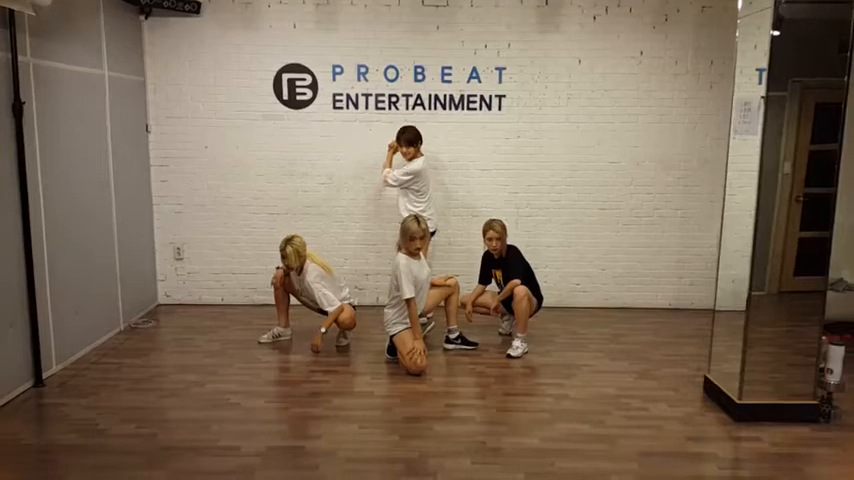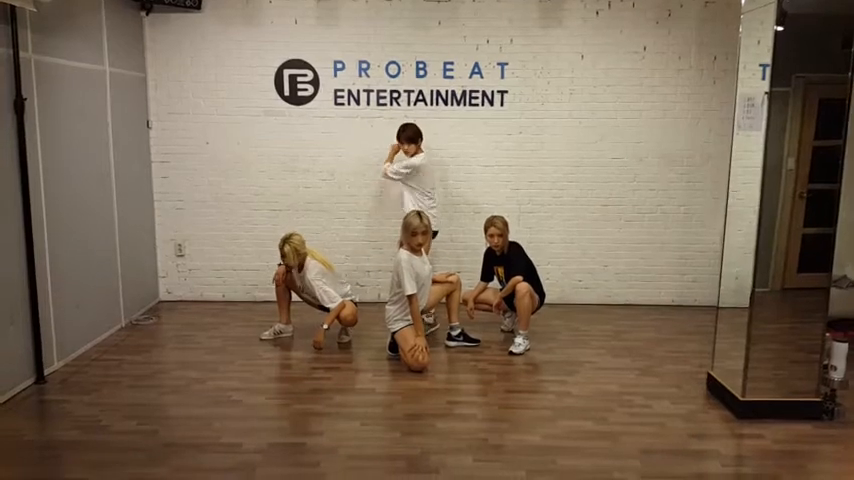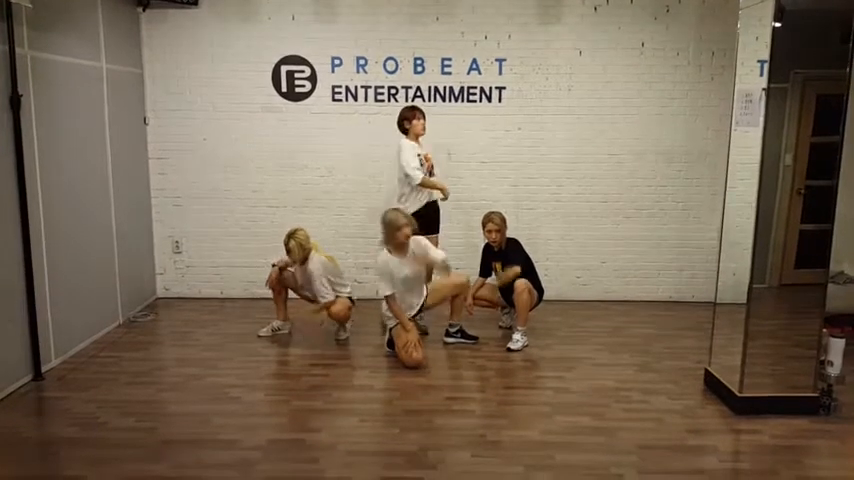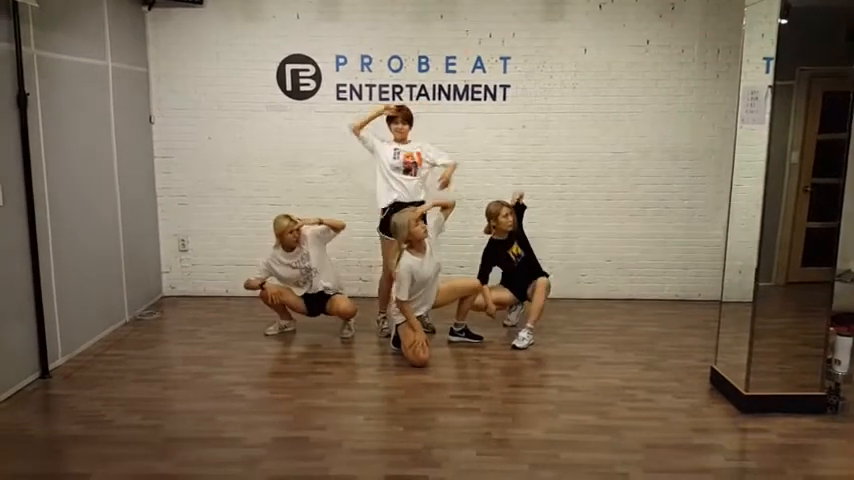
dt=0.7s
person 1, frame 1
left shoulder: (414, 168)
right shoulder: (417, 162)
left elbow: (387, 178)
left wrist: (389, 155)
right wrist: (394, 151)
left ankle: (424, 317)
person 1, frame 2
left shoulder: (415, 163)
right shoulder: (417, 160)
left elbow: (388, 172)
left wrist: (391, 153)
left ankle: (428, 316)
right ankle: (423, 311)
person 1, frame 3
left shoulder: (421, 147)
right shoulder: (405, 146)
right elbow: (416, 178)
right wrist: (441, 186)
left hip: (430, 208)
right hip: (412, 211)
left knee: (429, 266)
person 1, frame 4
left shoulder: (422, 148)
right shoulder: (381, 147)
left elbow: (450, 162)
right elbow: (356, 129)
left wrist: (448, 172)
right wrist: (381, 110)
left hip: (417, 208)
right hip: (392, 209)
right knee: (390, 270)
left ankle: (420, 314)
right ankle: (382, 317)
person 2, frame 1
left shoulder: (418, 254)
right shoulder: (402, 263)
right elbow: (410, 303)
left wrist: (434, 282)
right wrist: (418, 338)
right hip: (399, 318)
left knee: (452, 284)
right knee: (417, 366)
left ankle: (453, 336)
right ankle: (397, 345)
person 2, frame 2
left shoulder: (420, 250)
right shoulder: (404, 259)
right elbow: (412, 299)
left wrist: (435, 278)
right wrist: (420, 336)
left hip: (419, 303)
right hip: (401, 316)
left knee: (454, 281)
right knee: (419, 363)
left ankle: (455, 333)
right ankle: (398, 341)
person 2, frame 3
left shoulder: (419, 243)
right shoulder: (383, 261)
left elbow: (445, 270)
right elbow: (390, 300)
left wrist: (428, 261)
right wrist: (409, 330)
left hip: (421, 297)
right hip: (399, 313)
left knee: (463, 282)
right knee: (414, 360)
left ankle: (453, 331)
right ankle: (396, 336)
person 2, frame 4
left shoulder: (430, 234)
right shoulder: (406, 264)
left elbow: (451, 205)
right elbow: (401, 302)
left wrist: (430, 204)
right wrist: (418, 331)
left hip: (431, 295)
right hip: (409, 311)
left knee: (474, 286)
right knee: (420, 359)
left ankle: (458, 330)
right ankle: (401, 335)
person 3, frame 1
left shoulder: (512, 253)
right shoulder: (487, 256)
left elbow: (516, 282)
right elbow: (482, 284)
left wrist: (497, 299)
right wrist: (470, 303)
left hip: (530, 300)
right hip: (507, 299)
left knee: (520, 291)
right knee: (465, 301)
left ankle: (521, 341)
right ankle: (507, 316)
person 3, frame 2
left shoulder: (515, 250)
right shoulder: (489, 253)
left elbow: (518, 278)
right elbow: (484, 281)
left wrist: (499, 296)
right wrist: (471, 299)
left hip: (532, 297)
right hip: (508, 296)
left knee: (522, 287)
right knee: (467, 297)
left ankle: (523, 338)
right ankle: (509, 314)
person 3, frame 3
left shoulder: (512, 245)
right shoulder: (488, 249)
left elbow: (516, 270)
right elbow: (483, 276)
left wrist: (496, 285)
right wrist: (469, 295)
left hip: (530, 293)
right hip: (507, 291)
left knee: (520, 284)
right knee: (468, 293)
left ankle: (521, 335)
right ankle: (508, 309)
person 3, frame 4
left shoulder: (515, 225)
right shoulder: (491, 249)
left elbow: (519, 196)
right elbow: (482, 279)
left wrist: (516, 198)
right wrist: (489, 302)
left hip: (533, 284)
right hip: (511, 287)
left knee: (543, 282)
right knee: (476, 302)
left ankle: (527, 331)
right ankle: (515, 306)
person 4, frame 1
left shoulder: (311, 278)
right shoulder: (297, 263)
left elbow: (337, 307)
right elbow: (286, 267)
left wrist: (320, 333)
right wrist: (280, 270)
left hip: (340, 303)
right hip: (318, 299)
left knee: (346, 321)
right knee: (280, 281)
left ankle: (343, 332)
right ankle: (283, 328)
person 4, frame 2
left shoulder: (312, 274)
right shoulder: (299, 259)
left elbow: (338, 304)
right elbow: (287, 264)
left wrist: (322, 329)
right wrist: (282, 267)
left hip: (342, 300)
right hip: (320, 297)
left knee: (348, 317)
right knee: (281, 277)
left ankle: (345, 328)
right ankle: (285, 325)
person 4, frame 3
left shoulder: (315, 266)
right shoulder: (301, 252)
left elbow: (328, 300)
right elbow: (285, 262)
right wrist: (277, 267)
left hip: (339, 295)
right hip: (316, 294)
left knee: (337, 313)
right knee: (275, 278)
left ankle: (343, 322)
right ankle: (282, 321)
person 4, frame 4
left shoulder: (311, 237)
right shoulder: (274, 259)
left elbow: (341, 225)
right elbow: (248, 283)
left wrist: (317, 221)
right wrist: (264, 285)
left hip: (327, 295)
right hip: (304, 300)
left knee: (347, 310)
right knee: (267, 293)
left ankle: (347, 321)
right ankle: (286, 321)
